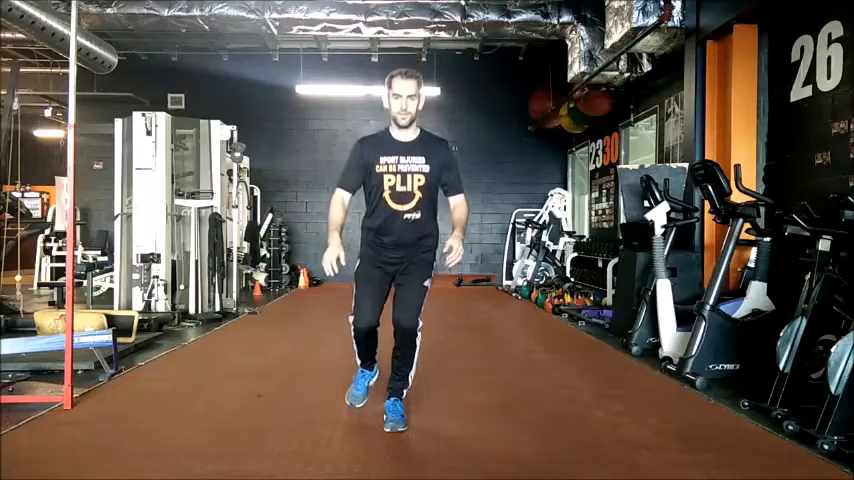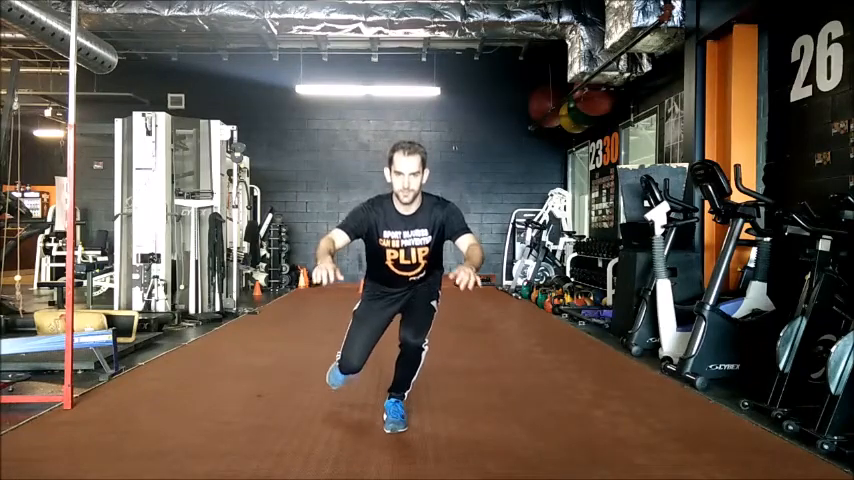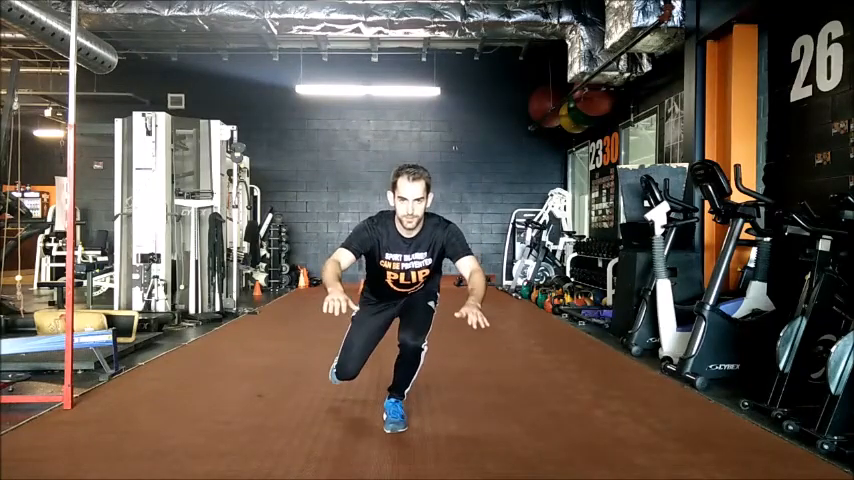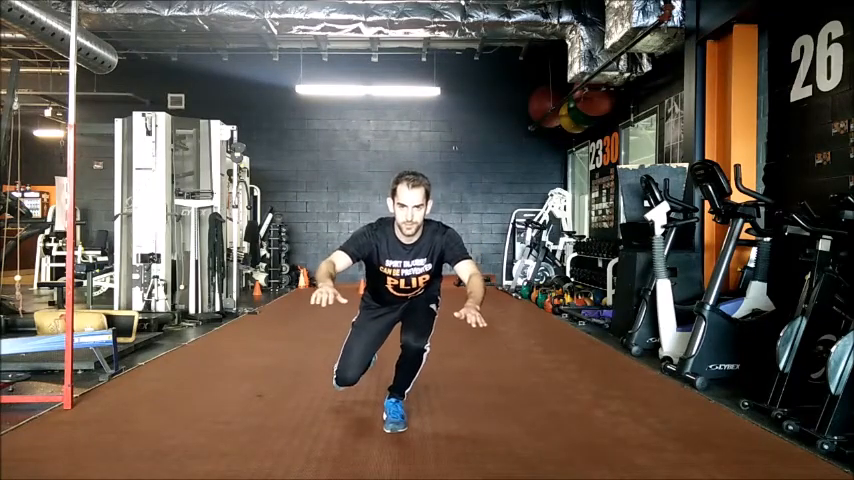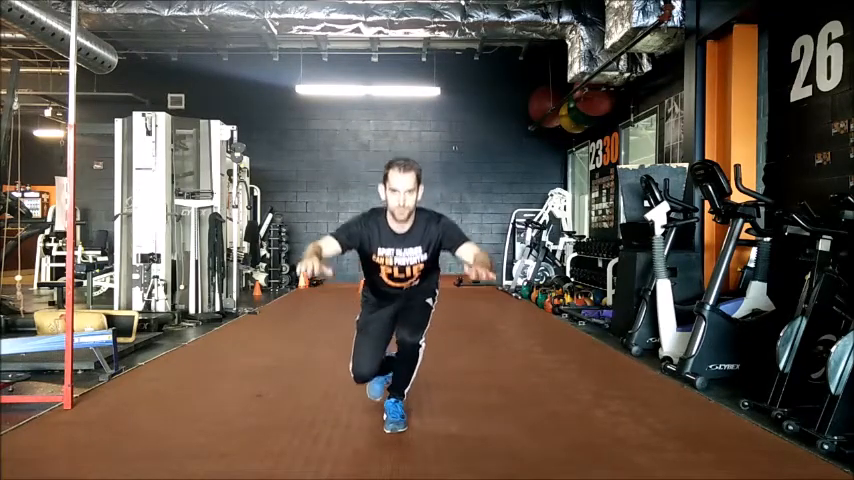
dt=1s
person 1, frame 1
left shoulder: (438, 150)
right shoulder: (367, 147)
left elbow: (457, 200)
right elbow: (342, 196)
left wrist: (458, 233)
right wrist: (334, 239)
left hip: (418, 255)
right hip: (375, 253)
left knee: (407, 325)
right knee: (363, 322)
left ankle: (395, 398)
right ankle: (366, 370)
person 1, frame 2
left shoulder: (443, 211)
right shoulder: (371, 211)
left elbow: (472, 246)
right elbow: (333, 238)
left wrist: (469, 266)
right wrist: (325, 259)
left hip: (423, 288)
right hip: (379, 289)
left knee: (413, 341)
right knee: (351, 364)
left ankle: (395, 400)
right ankle: (346, 364)
person 1, frame 3
left shoulder: (444, 231)
right shoulder: (372, 228)
left elbow: (474, 270)
right elbow: (335, 262)
left wrist: (472, 302)
right wrist: (335, 289)
left hip: (420, 296)
right hip: (377, 298)
left knee: (412, 343)
right knee: (345, 372)
left ankle: (395, 400)
right ankle: (343, 360)
person 1, frame 4
left shoulder: (443, 237)
right shoulder: (372, 234)
left elbow: (472, 274)
right elbow: (331, 263)
left wrist: (472, 304)
right wrist: (326, 283)
left hip: (421, 300)
right hip: (378, 303)
left knee: (415, 343)
right knee: (346, 377)
left ankle: (395, 400)
right ankle: (367, 354)
person 1, frame 5
left shoulder: (437, 225)
right shoulder: (365, 225)
left elbow: (476, 254)
right elbow: (321, 246)
left wrist: (480, 265)
right wrist: (312, 257)
left hip: (419, 293)
right hip: (378, 298)
left knee: (409, 340)
right knee: (363, 373)
left ankle: (395, 400)
right ankle: (386, 367)
